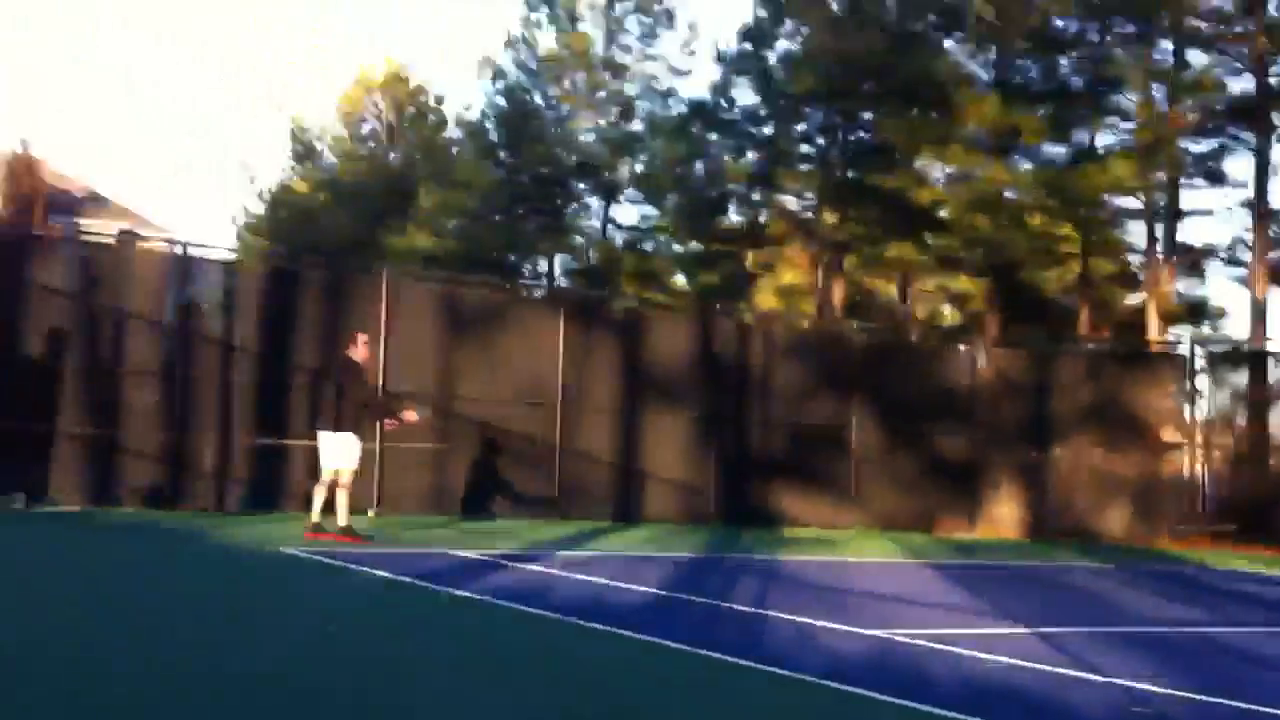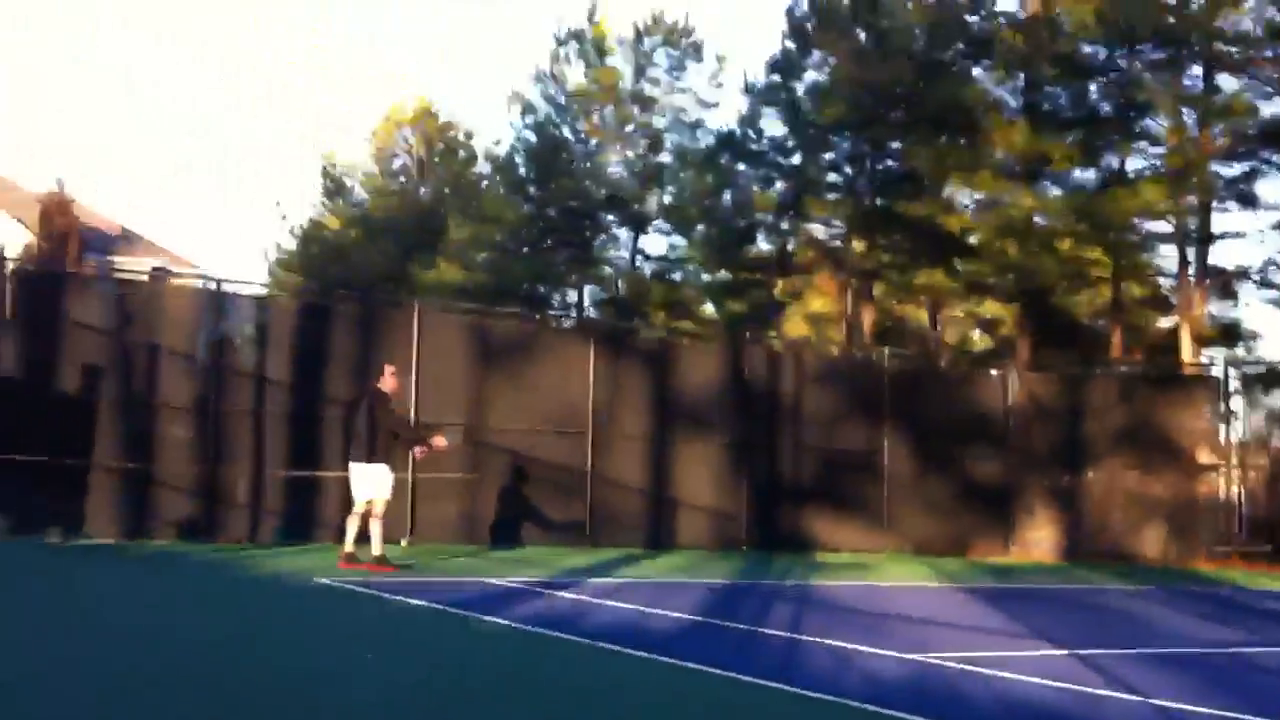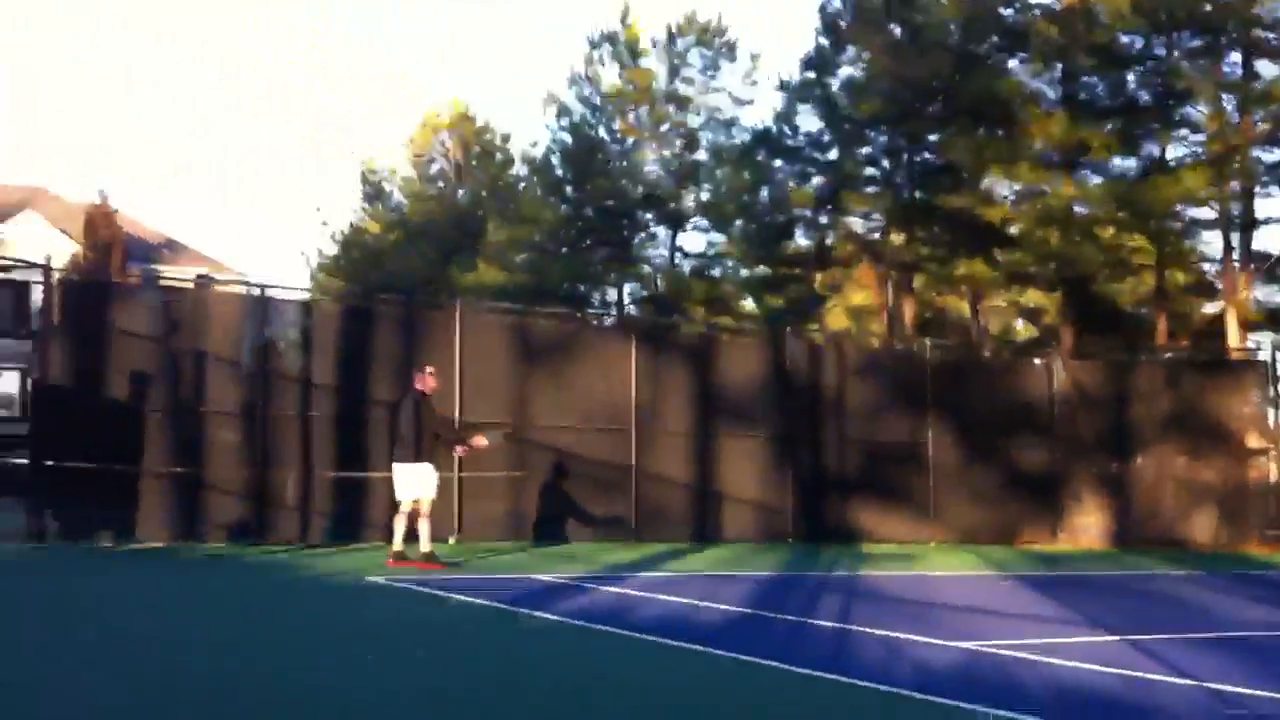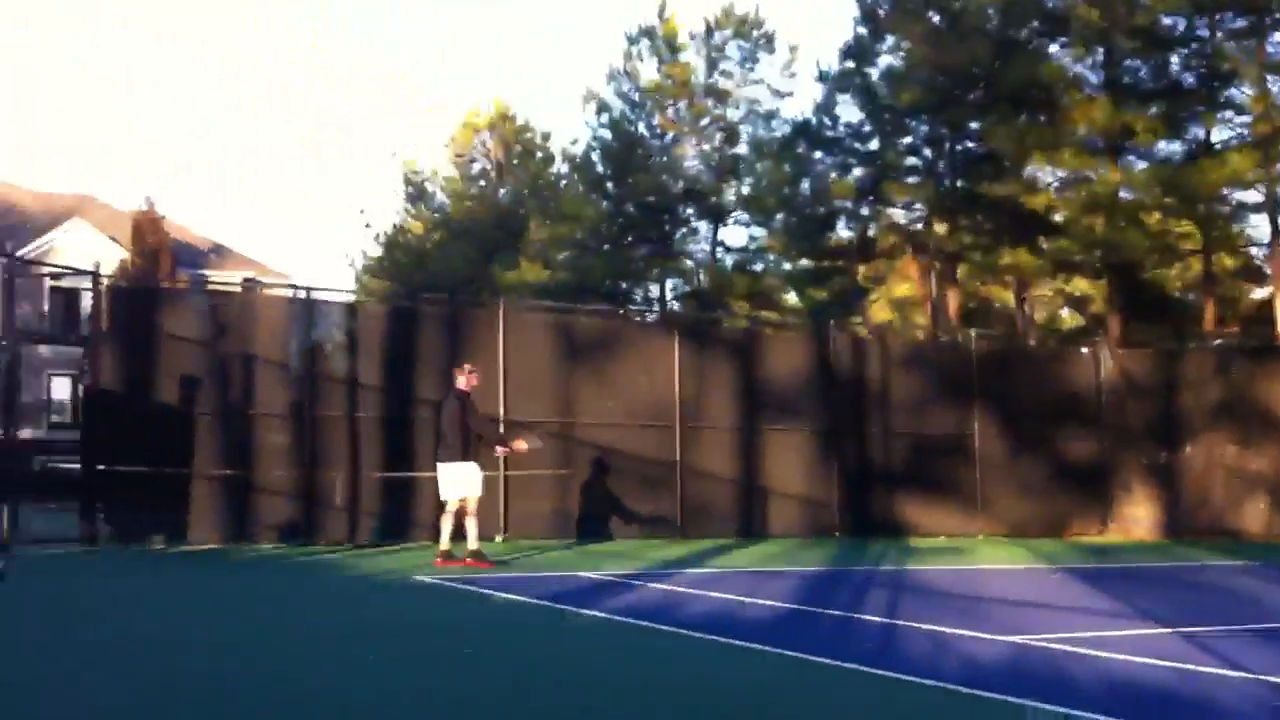
dt=0.1s
person 1, frame 1
left shoulder: (353, 370)
right shoulder: (348, 370)
left elbow: (364, 402)
right elbow: (369, 397)
left wrist: (384, 417)
right wrist: (398, 414)
left hip: (333, 430)
right hip: (341, 432)
left knee: (327, 478)
right knee: (344, 479)
left ankle: (314, 524)
right ankle: (343, 527)
person 1, frame 2
left shoulder: (374, 400)
right shoulder: (377, 399)
left elbow: (391, 431)
right elbow: (399, 426)
left wrist: (414, 446)
right wrist: (428, 440)
left hip: (362, 461)
right hip: (373, 462)
left knee: (359, 508)
right knee: (377, 509)
left ankle: (348, 554)
right ankle: (378, 556)
person 1, frame 3
left shoulder: (412, 401)
right shoulder: (419, 401)
left elbow: (433, 431)
right elbow: (440, 426)
left wrist: (454, 445)
right wrist: (468, 441)
left hip: (405, 461)
right hip: (417, 462)
left knee: (405, 507)
right knee: (424, 508)
left ankle: (397, 552)
right ankle: (426, 553)
person 1, frame 4
left shoulder: (453, 400)
right shoulder: (461, 400)
left elbow: (472, 431)
right elbow: (481, 426)
left wrist: (495, 445)
right wrist: (508, 443)
left hip: (448, 460)
right hip: (461, 462)
left knee: (451, 506)
right knee: (470, 505)
left ankle: (443, 552)
right ankle: (473, 551)
